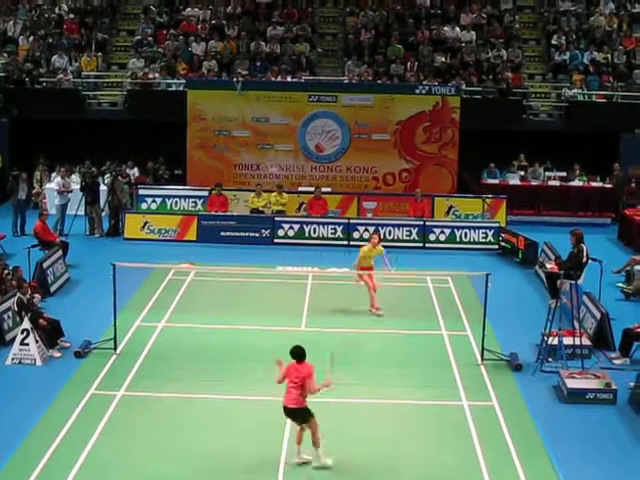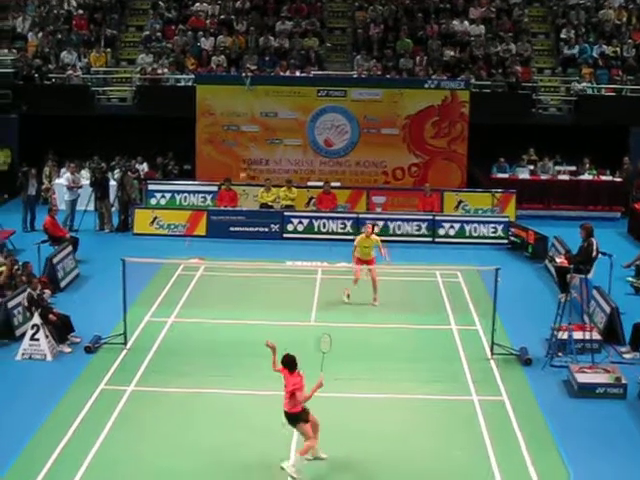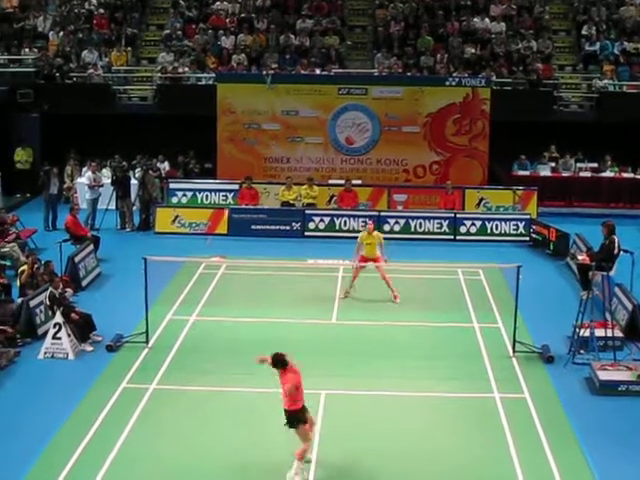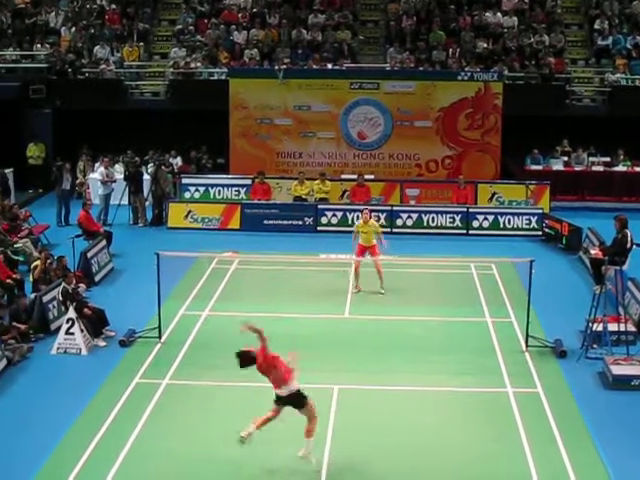
dt=0.2s
person 1, frame 1
left shoulder: (290, 366)
right shoulder: (308, 369)
left elbow: (279, 381)
right elbow: (311, 391)
left wrist: (280, 367)
right wrist: (324, 385)
left hip: (287, 406)
right hip: (298, 408)
left knee: (302, 427)
right knee: (314, 431)
left ankle: (299, 457)
right ankle: (320, 460)
person 1, frame 2
left shoulder: (287, 370)
right shoulder: (296, 381)
left elbow: (275, 367)
right elbow: (302, 401)
left wrist: (274, 351)
right wrist: (316, 388)
left hip: (297, 410)
right hip: (294, 413)
left knee: (315, 424)
right knee: (311, 440)
left ankle: (314, 453)
right ankle: (289, 465)
person 1, frame 3
left shoulder: (283, 370)
right shoulder: (290, 377)
right elbow: (288, 392)
left hip: (297, 406)
right hip: (294, 410)
left knee: (311, 423)
right knee: (307, 442)
person 1, frame 4
left shoulder: (260, 365)
right shoulder: (262, 357)
right elbow: (262, 338)
left hip: (280, 394)
right hip: (292, 393)
left knee: (274, 413)
right knee: (312, 417)
left ankle: (247, 432)
right ankle: (307, 450)
